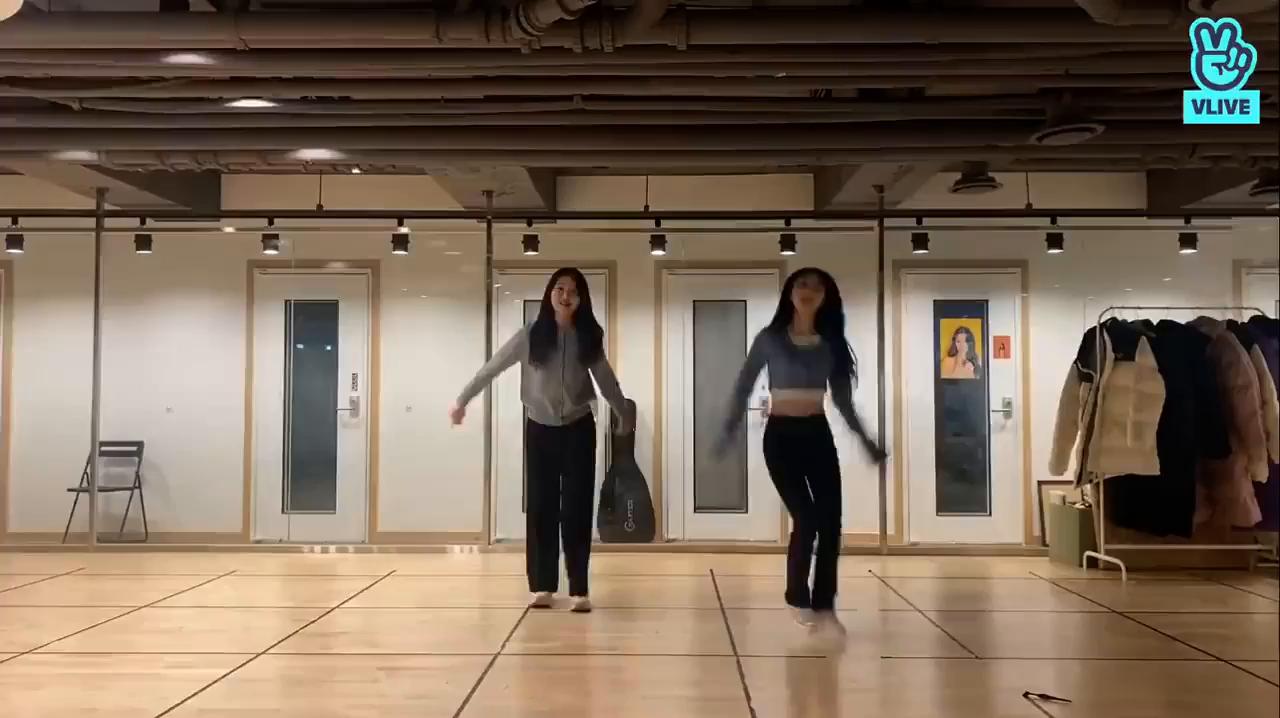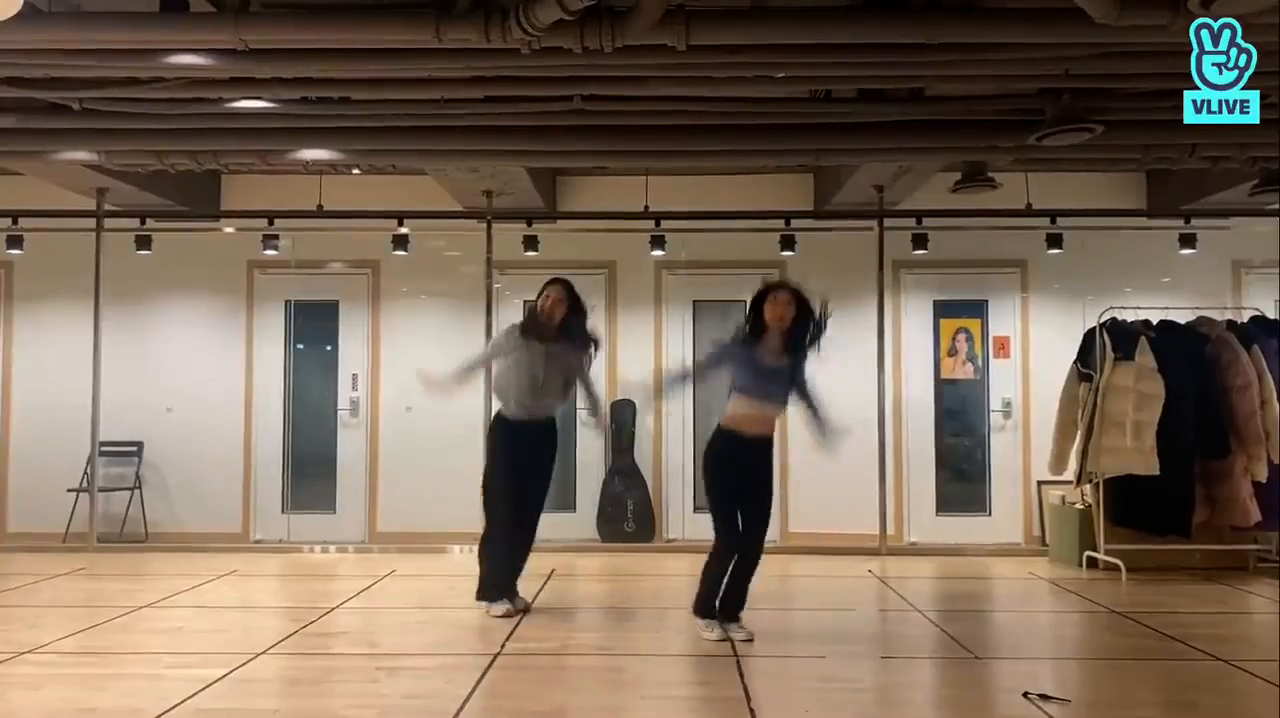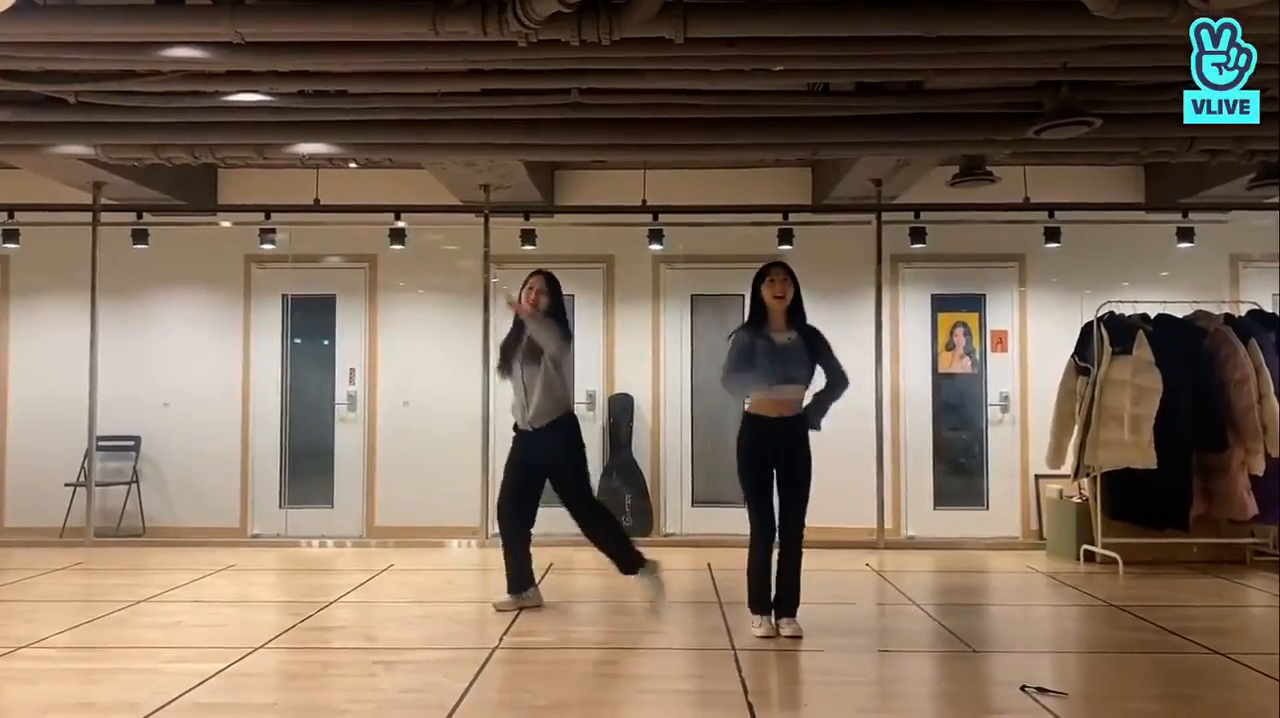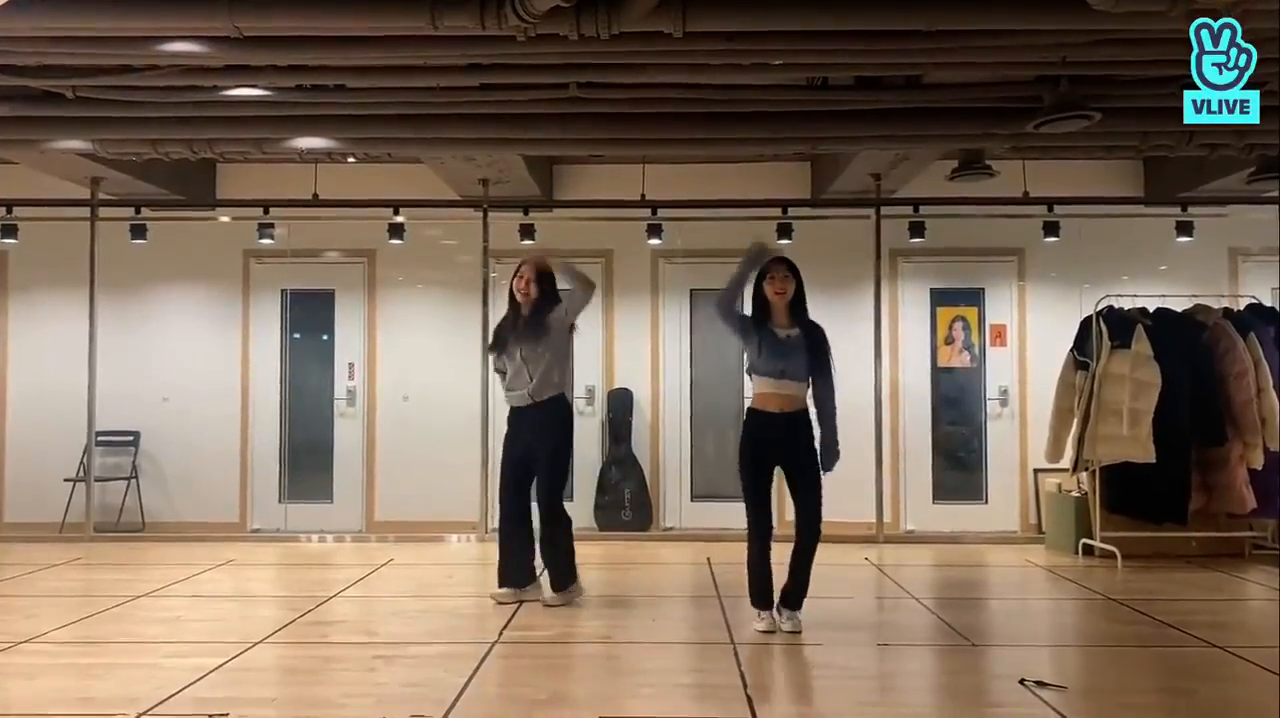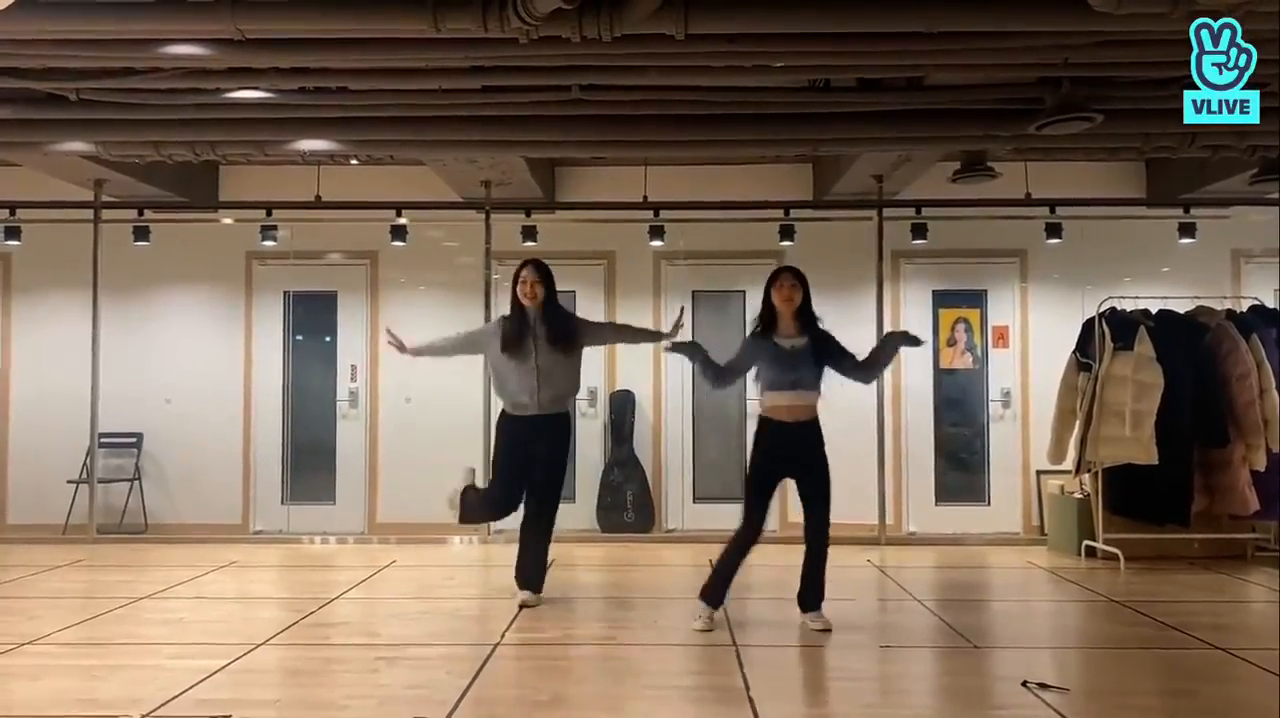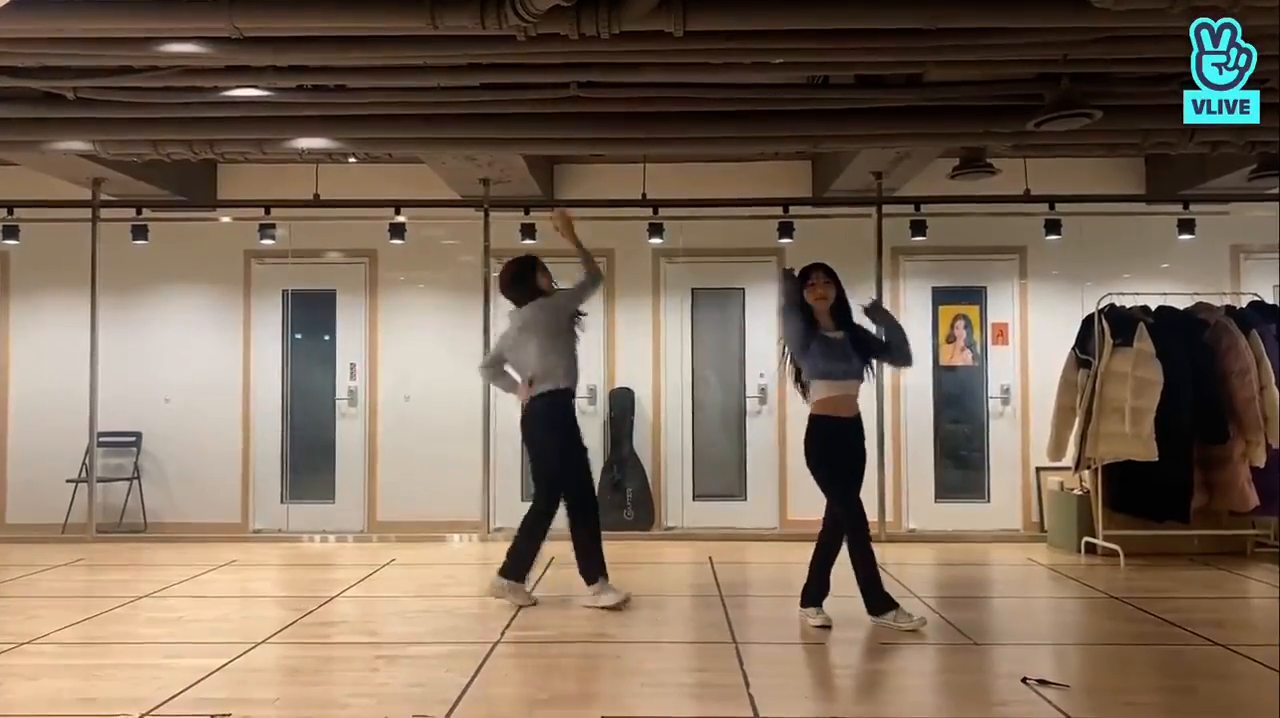
dt=0.7s
person 1, frame 1
left shoulder: (831, 345)
right shoulder: (769, 339)
left elbow: (842, 397)
right elbow: (744, 386)
left wrist: (864, 438)
right wrist: (729, 429)
left hip: (817, 434)
right hip: (780, 436)
left knee: (831, 521)
right knee: (807, 519)
left ankle: (824, 604)
right ankle: (799, 600)
person 1, frame 2
left shoulder: (793, 359)
right shoulder: (739, 348)
left elbow: (802, 392)
right elbow: (700, 369)
left wrist: (820, 423)
right wrist: (662, 389)
left hip: (760, 453)
right hip: (725, 449)
left knee: (753, 543)
right knee: (728, 538)
left ankle: (730, 613)
right ankle: (705, 612)
person 1, frame 3
left shoulder: (808, 337)
right shoulder: (748, 338)
left elbow: (838, 380)
right elbow: (731, 380)
left wrist: (817, 409)
right wrist: (744, 379)
left hip: (794, 434)
right hip: (756, 433)
left knee: (793, 528)
right knee: (763, 527)
left ankle: (787, 611)
right ankle: (761, 611)
person 1, frame 4
left shoulder: (813, 334)
right shoulder: (752, 329)
left elbow: (824, 393)
right elbow: (724, 306)
left wrist: (830, 444)
right wrist: (749, 265)
left hip: (798, 435)
right hip: (758, 432)
left knee: (809, 524)
right knee: (760, 526)
left ankle: (790, 604)
right ankle: (763, 605)
person 1, frame 5
left shoulder: (820, 341)
right shoulder: (758, 343)
left elbow: (864, 373)
right elbow: (719, 378)
left wrist: (889, 345)
right wrist: (696, 353)
left hip: (809, 439)
right hip: (770, 438)
left knee: (818, 527)
right knee: (752, 528)
left ankle: (811, 605)
right ankle: (710, 601)
person 1, frame 6
left shoulder: (855, 335)
right shoulder: (802, 338)
left elbow: (902, 359)
right elbow: (789, 318)
left wrist: (885, 318)
right wrist: (790, 284)
left hip: (852, 433)
right hip: (822, 435)
left knee: (838, 519)
right knee: (854, 519)
left ankle: (811, 600)
right ankle: (881, 606)
person 2, frame 1
left shoulder: (588, 339)
right shoulder: (528, 337)
left elbow: (605, 376)
right elbow: (493, 368)
left wrist: (622, 411)
right wrist: (463, 399)
left hip: (577, 430)
right hip: (538, 429)
left knee: (577, 509)
right knee: (539, 508)
left ankle: (579, 589)
right ankle: (542, 585)
person 2, frame 2
left shoulder: (572, 349)
right shoulder: (515, 335)
left elbow: (585, 385)
right elbow: (482, 360)
left wrist: (599, 416)
right wrist: (445, 381)
left hip: (542, 434)
right hip: (508, 428)
left knee: (526, 515)
right knee: (502, 510)
left ankle: (507, 589)
right ankle: (493, 593)
person 2, frame 3
left shoulder: (557, 331)
right shoulder: (514, 341)
left elbow: (554, 341)
left wrist: (530, 317)
left hip: (560, 431)
right hip: (526, 434)
left knee: (584, 507)
right knee: (511, 511)
left ankle: (641, 566)
right ankle: (522, 589)
person 2, frame 4
left shoulder: (554, 318)
right shoulder: (506, 328)
left elbow: (585, 290)
left wrist: (551, 265)
right wrist: (513, 394)
left hip: (552, 415)
right hip: (519, 419)
left knee: (548, 500)
right knee: (511, 502)
left ankle: (565, 582)
right ankle: (520, 580)
person 2, frame 5
left shoulder: (567, 327)
right shoulder: (500, 330)
left elbow: (612, 333)
right elbow: (459, 343)
left wrist: (661, 335)
right wrist: (411, 350)
left hip: (555, 424)
right hip: (515, 422)
left knee: (542, 506)
right knee: (503, 499)
left ankle: (530, 583)
right ankle: (468, 496)
person 2, frame 6
left shoulder: (517, 322)
right shoulder: (551, 308)
left elbow: (489, 367)
right elbow: (593, 279)
left wrist: (517, 387)
right wrist: (572, 238)
left hip: (541, 411)
right hip: (553, 413)
left knee: (547, 499)
right knee: (581, 495)
left ankle: (512, 577)
right ankle: (597, 582)
